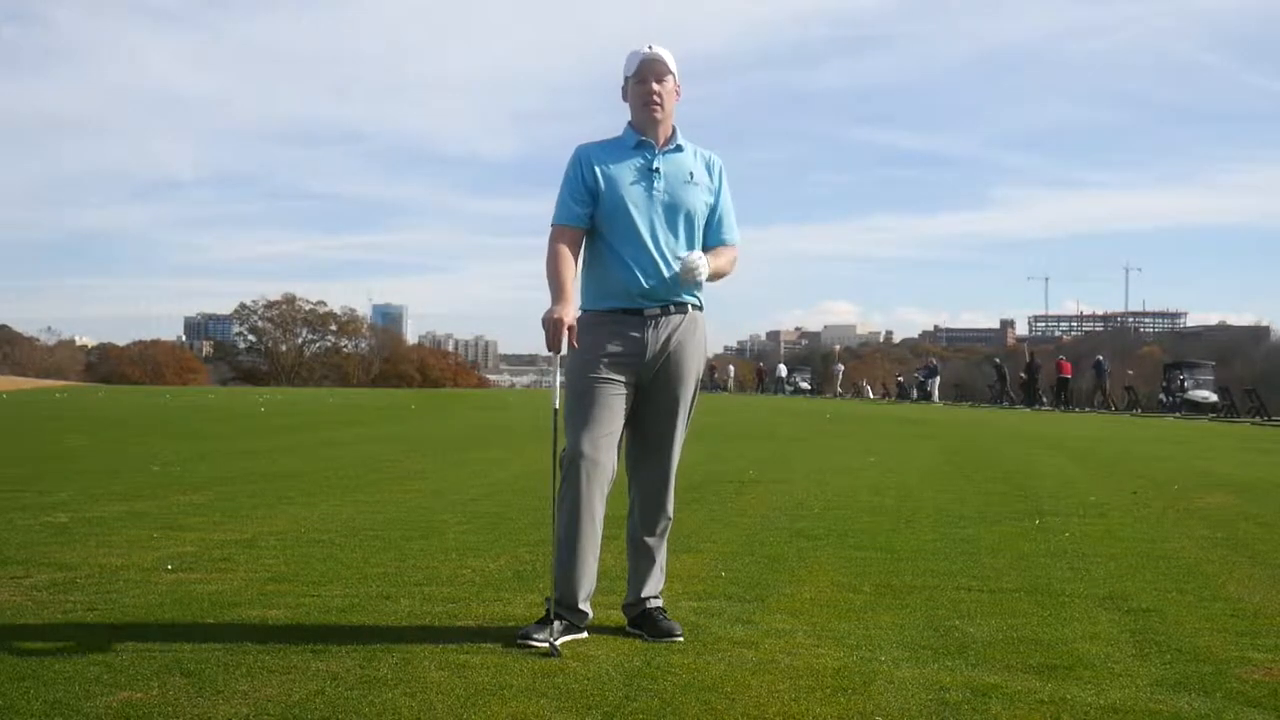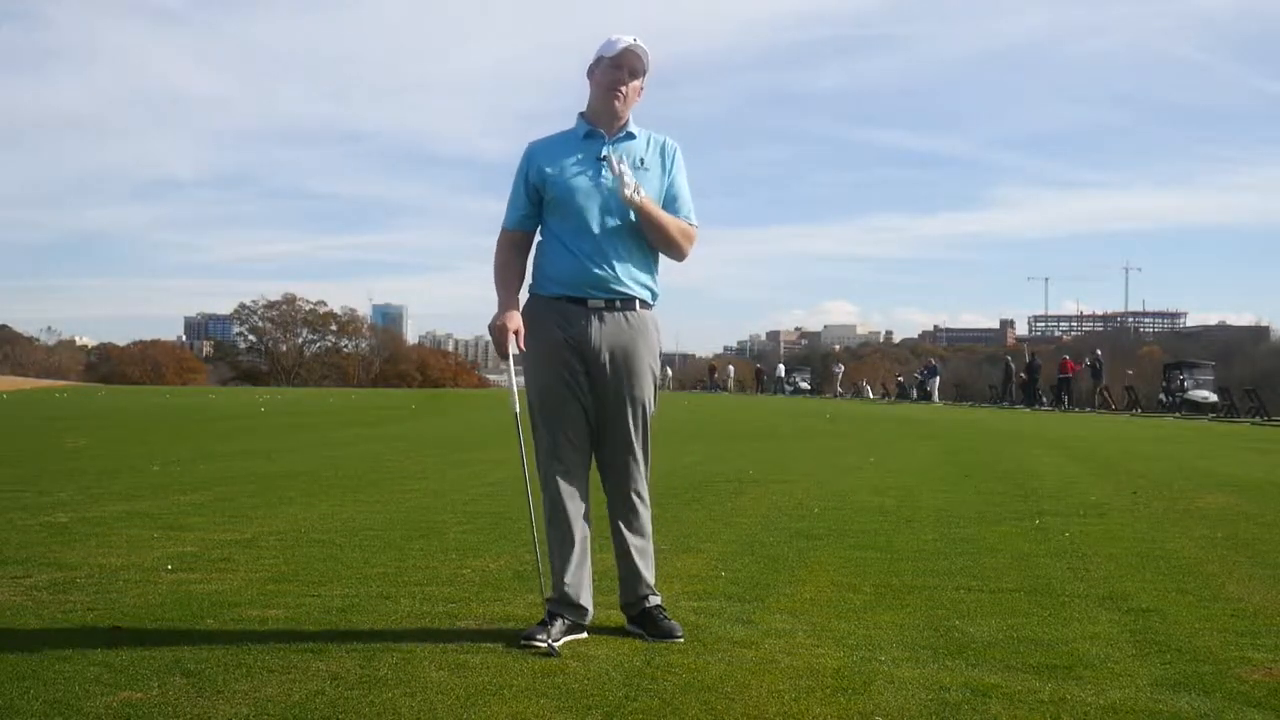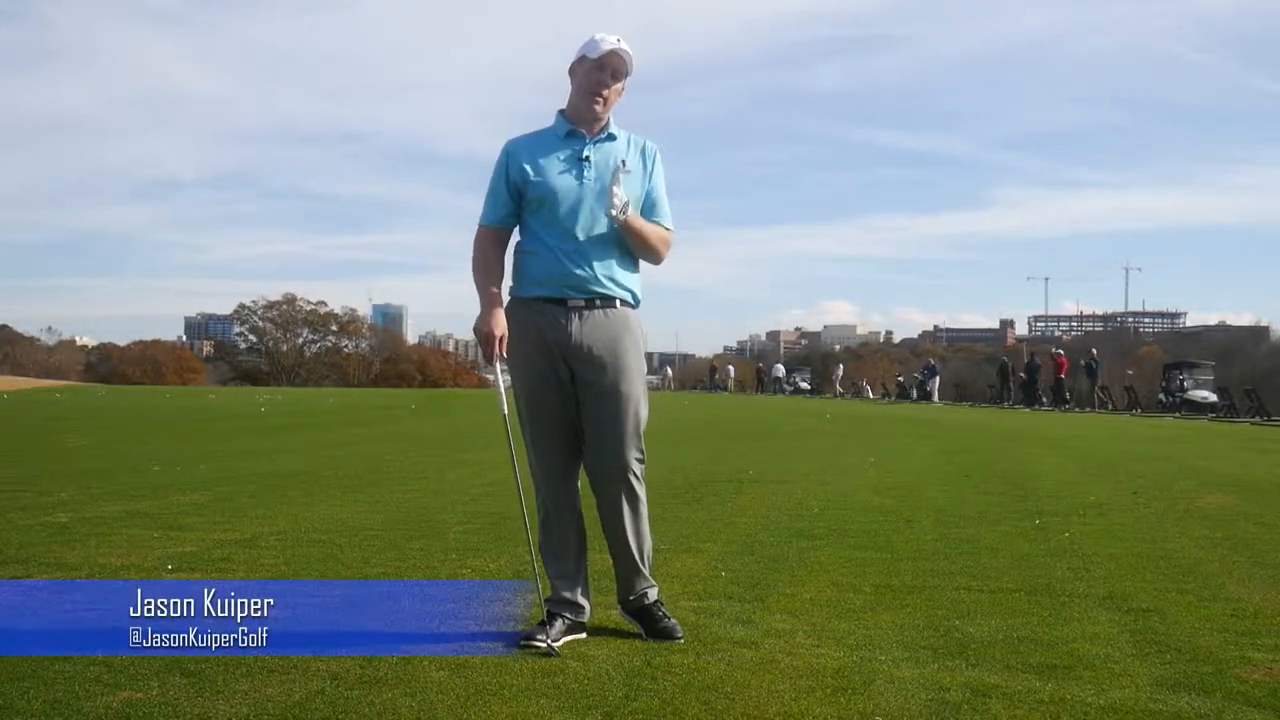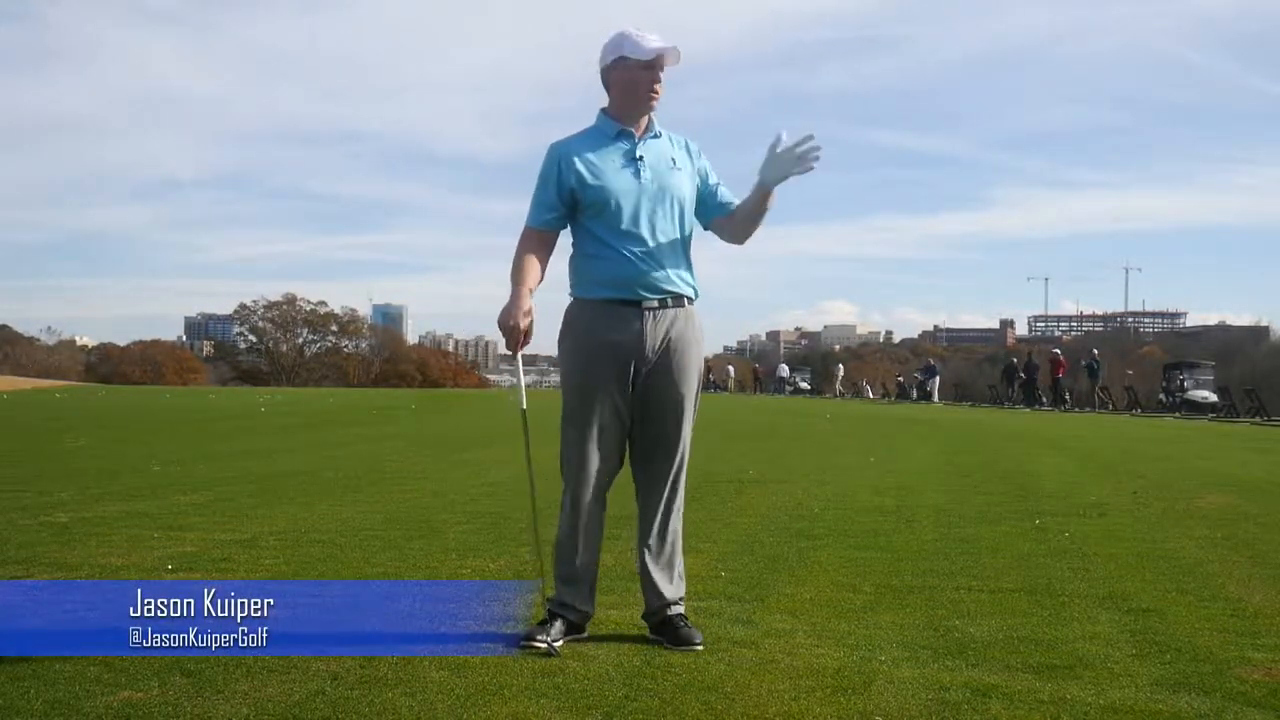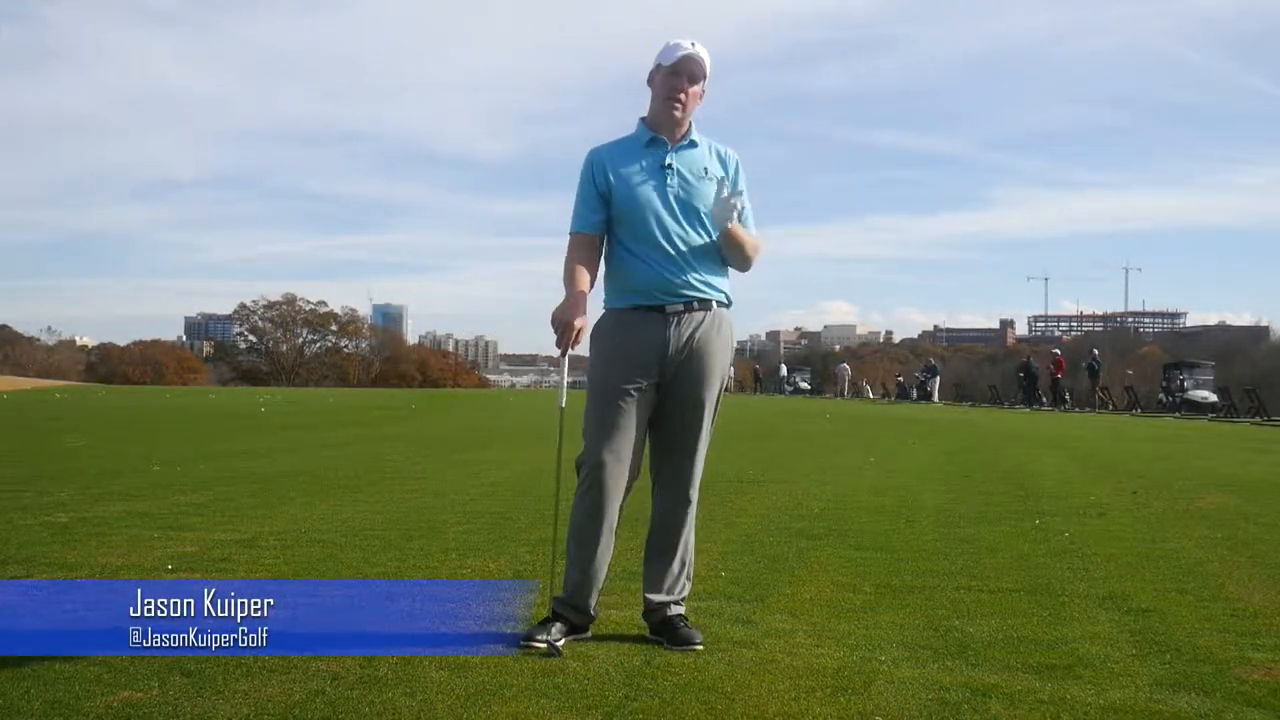
dt=1s
person 1, frame 1
left shoulder: (708, 167)
right shoulder: (590, 159)
left elbow: (727, 251)
right elbow: (565, 238)
left wrist: (706, 265)
right wrist: (562, 301)
left hip: (677, 332)
right hip: (604, 329)
left knee: (657, 474)
right knee: (585, 461)
left ankle: (645, 600)
right ankle: (569, 607)
person 1, frame 2
left shoulder: (662, 154)
right shoulder: (542, 153)
left elbow: (683, 245)
right elbow: (514, 238)
left wrist: (637, 199)
right wrist: (507, 304)
left hip: (630, 322)
right hip: (554, 321)
left knee: (628, 469)
right knee: (563, 467)
left ankle: (641, 598)
right ankle: (568, 606)
person 1, frame 3
left shoulder: (642, 154)
right shoulder: (521, 152)
left elbow: (660, 250)
right elbow: (491, 237)
left wrist: (625, 217)
right wrist: (491, 305)
left hip: (612, 321)
right hip: (536, 321)
left knee: (620, 464)
right knee: (553, 470)
left ankle: (639, 593)
right ankle: (567, 604)
person 1, frame 4
left shoulder: (686, 153)
right shoulder: (569, 155)
left elbow: (735, 229)
right elbow: (538, 236)
left wrist: (766, 184)
right wrist: (521, 296)
left hip: (675, 322)
right hip: (600, 323)
left knee: (664, 473)
right knee: (586, 470)
left ankle: (665, 603)
right ankle: (570, 606)
person 1, frame 5
left shoulder: (725, 161)
right shoulder: (605, 161)
left elbow: (745, 261)
right elbow: (585, 244)
left wrist: (730, 227)
right wrist: (574, 298)
left hip: (704, 327)
right hip: (629, 326)
left knee: (681, 478)
right knee: (603, 468)
left ankle: (666, 604)
right ankle: (575, 606)
